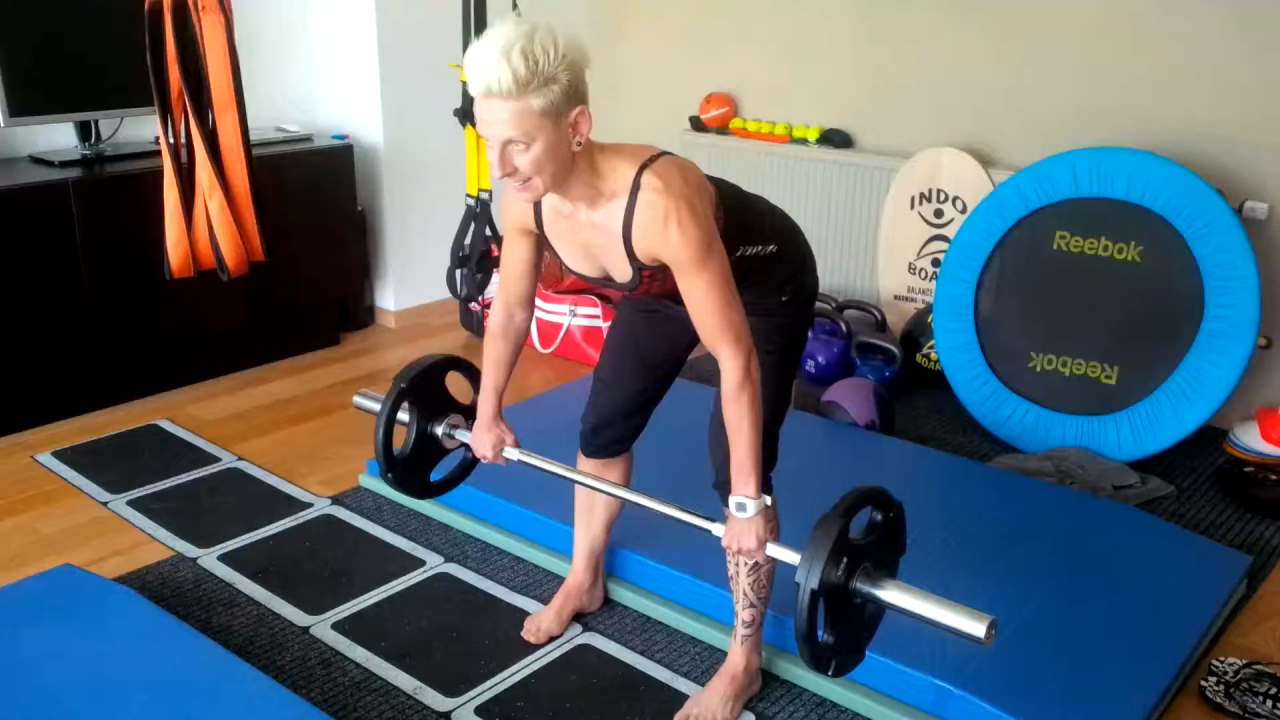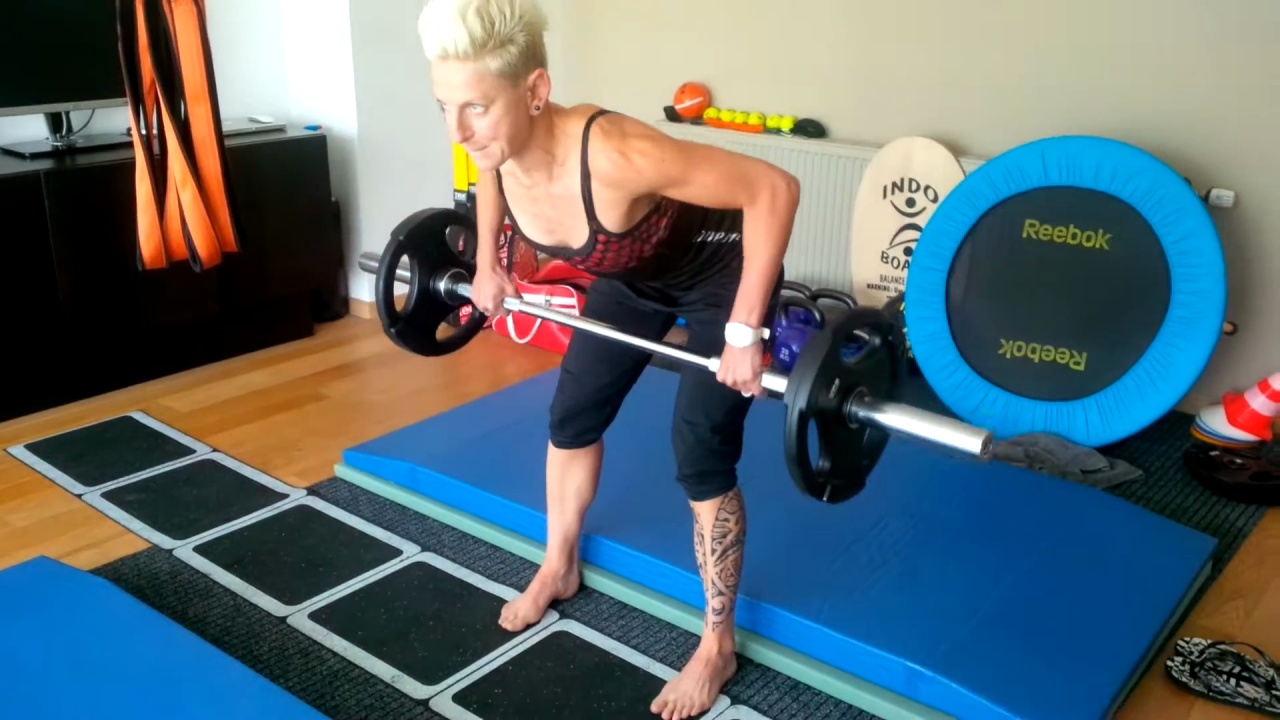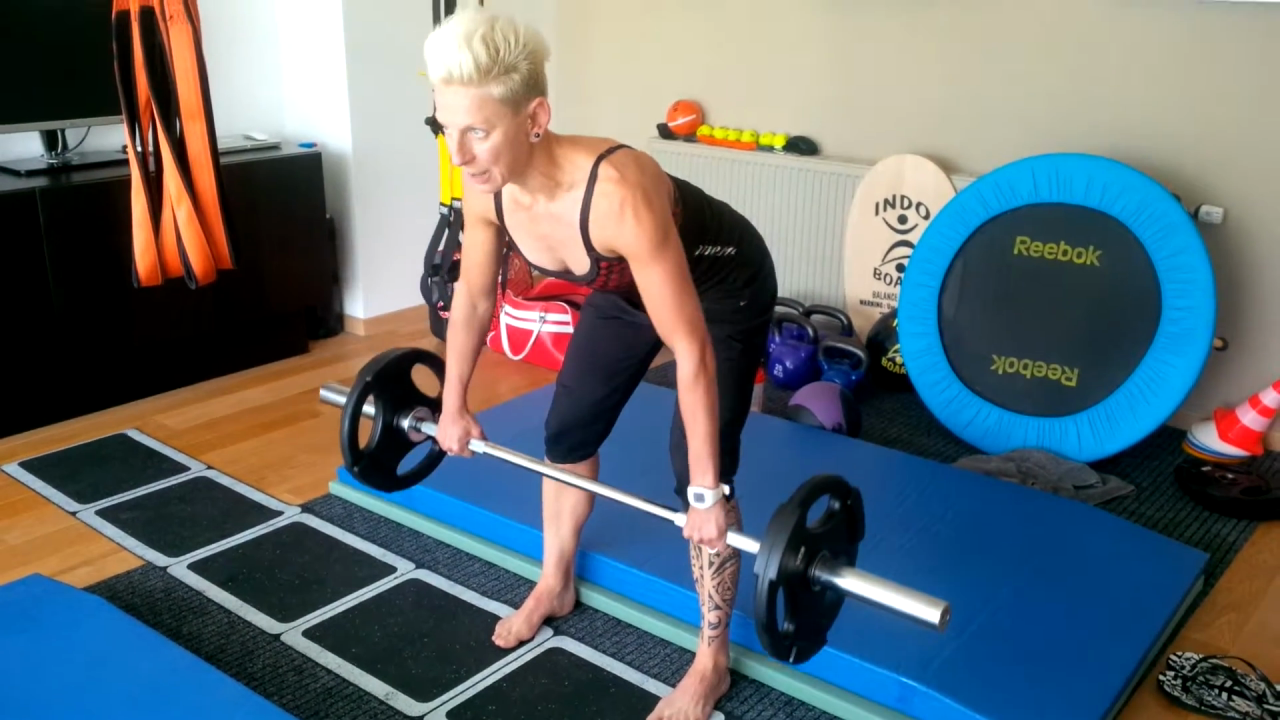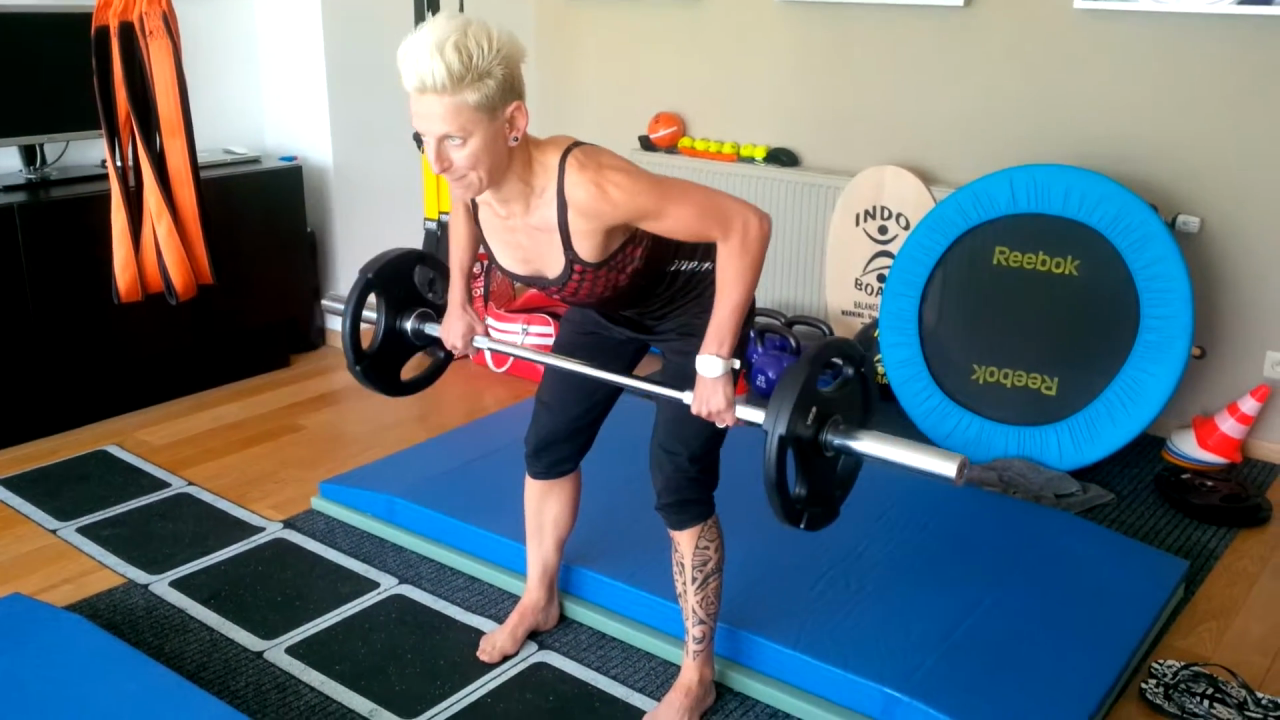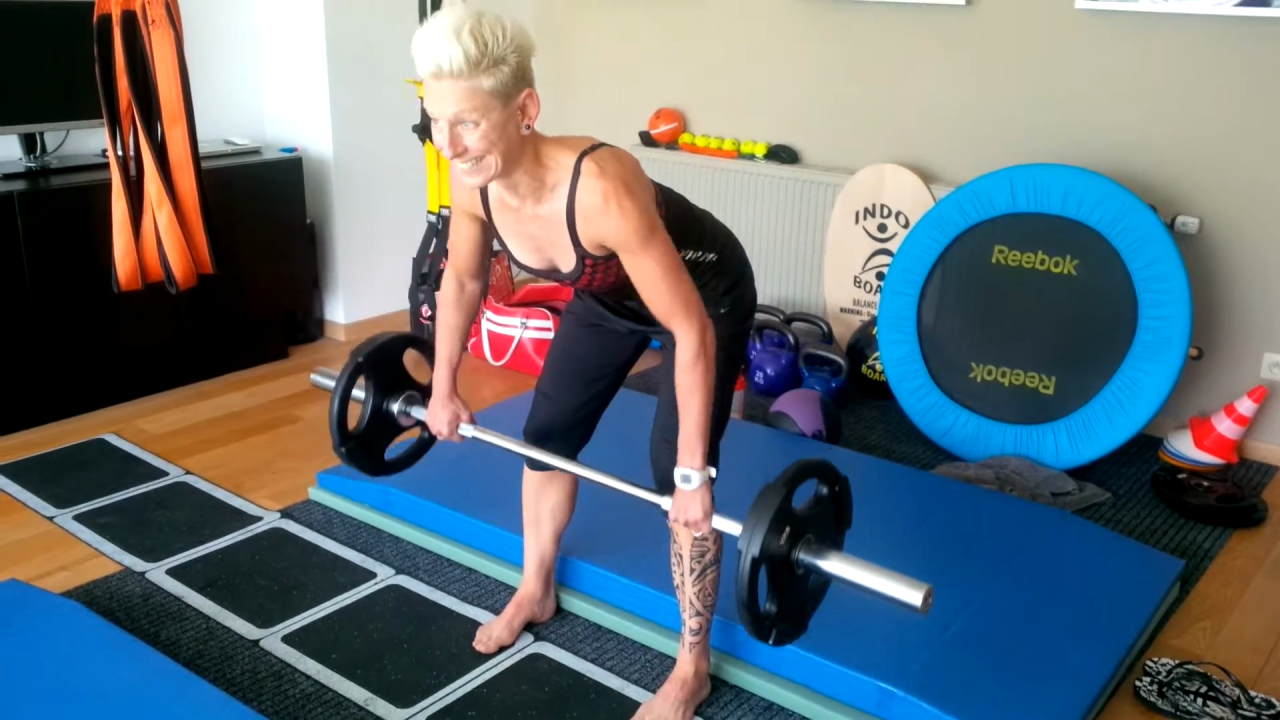
dt=1s
person 1, frame 1
left shoulder: (659, 203)
right shoulder: (526, 199)
left elbow: (736, 360)
right elbow: (510, 309)
left wrist: (746, 502)
right wrist: (487, 412)
left hip: (766, 282)
right hip: (664, 284)
left knee: (735, 465)
right knee: (601, 427)
left ankle: (743, 662)
right ankle: (584, 582)
person 1, frame 2
left shoulder: (612, 153)
right shoulder: (495, 146)
left elbow: (774, 190)
left wrist: (743, 331)
right wrist: (488, 260)
left hip: (719, 270)
right hip: (631, 273)
left knee: (700, 453)
right knee: (571, 415)
left ankle: (717, 645)
right ankle: (558, 569)
person 1, frame 3
left shoulder: (616, 194)
right shoulder: (487, 189)
left elbow: (691, 351)
right elbow: (473, 297)
left wrist: (705, 493)
right wrist: (454, 404)
left hip: (724, 285)
right hip: (628, 283)
left knee: (698, 470)
right knee: (567, 429)
left ankle: (711, 660)
right ankle: (555, 586)
person 1, frame 4
left shoulder: (589, 183)
right shoulder: (470, 176)
left elbow: (746, 225)
left wrist: (715, 364)
right wrist: (458, 300)
left hip: (692, 301)
right hip: (605, 305)
left knee: (678, 484)
right knee: (547, 446)
right ankle: (539, 600)
person 1, frame 5
left shoulder: (602, 189)
right shoulder: (475, 184)
left elbow: (690, 332)
right elbow: (462, 281)
left wrist: (692, 474)
right wrist: (444, 386)
left hip: (705, 290)
right hip: (609, 291)
left knee: (675, 476)
right knee: (546, 435)
right ankle: (535, 592)
